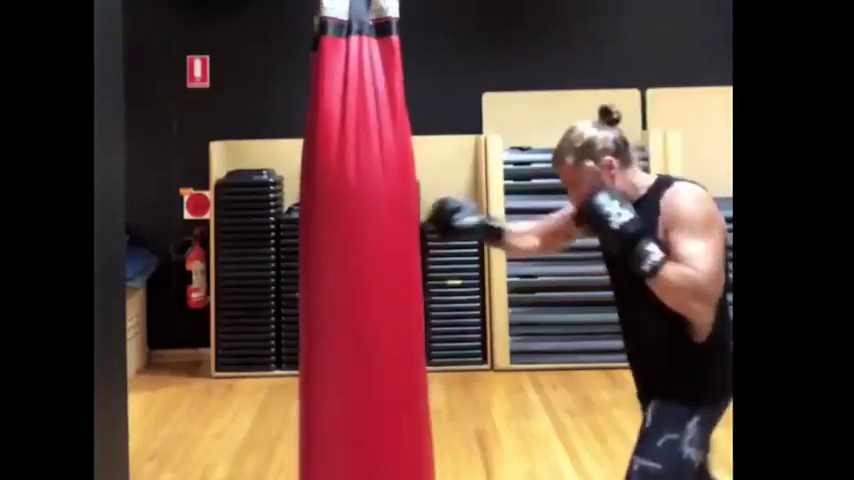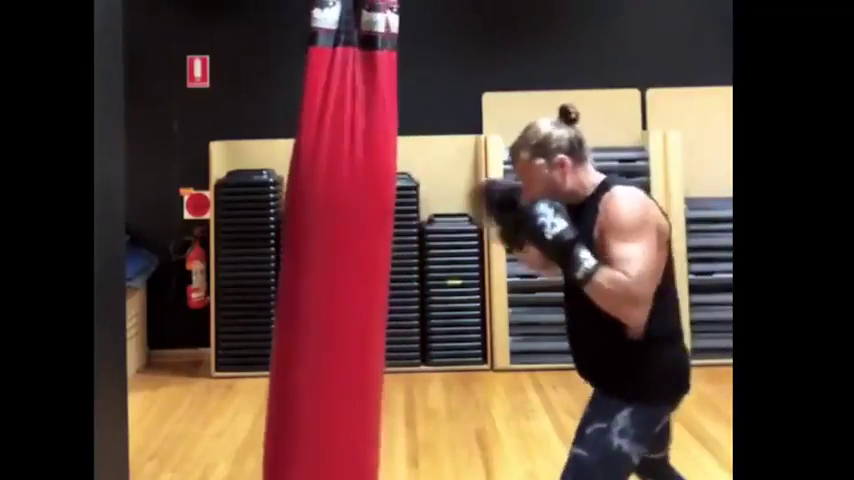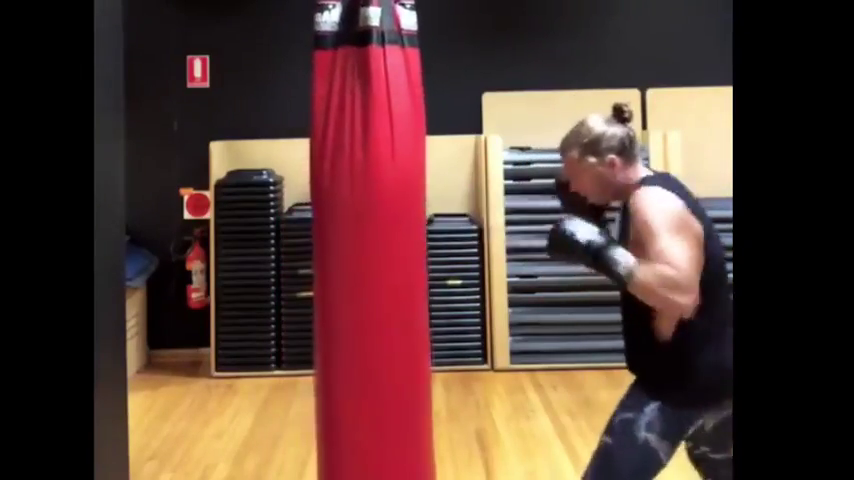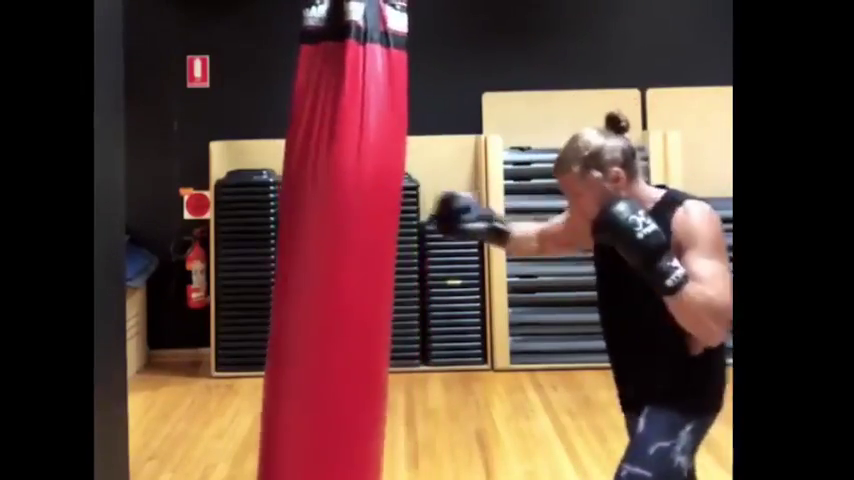
dt=1s
person 1, frame 1
left shoulder: (685, 201)
right shoulder: (601, 200)
left elbow: (701, 298)
right elbow: (539, 237)
left wrist: (637, 246)
right wrist: (483, 228)
left hip: (695, 379)
right hip: (660, 375)
person 1, frame 2
left shoulder: (623, 206)
right shoulder: (579, 205)
left elbow: (632, 303)
right elbow: (544, 260)
left wrist: (570, 251)
right wrist: (512, 223)
left hip: (641, 377)
right hip: (635, 373)
person 1, frame 3
left shoulder: (652, 202)
right shoulder: (652, 193)
left elbow: (680, 293)
right elbow: (634, 265)
left wrist: (604, 254)
right wrist: (588, 231)
left hip: (677, 377)
right hip: (708, 369)
person 1, frame 4
left shoulder: (693, 219)
right shoulder: (599, 214)
left elbow: (716, 325)
right elbow: (536, 239)
left wrist: (658, 261)
right wrist: (488, 226)
left hip: (685, 392)
right hip: (642, 387)
